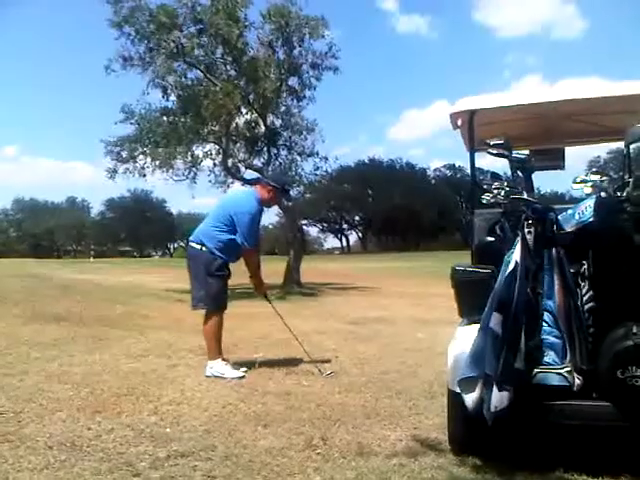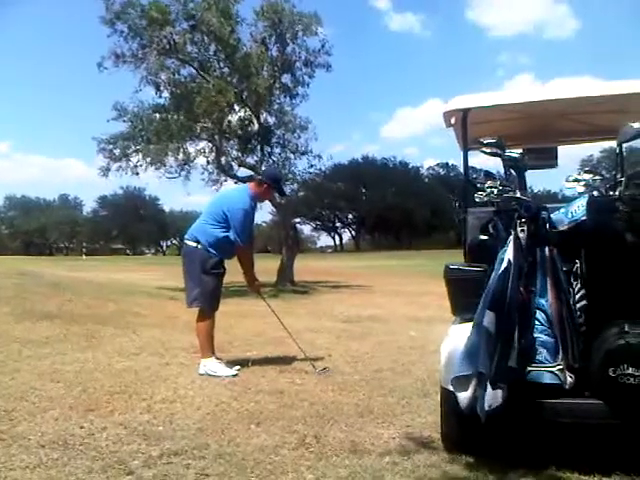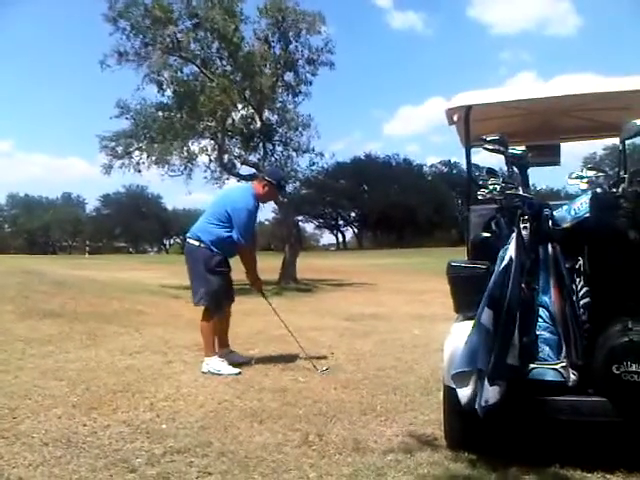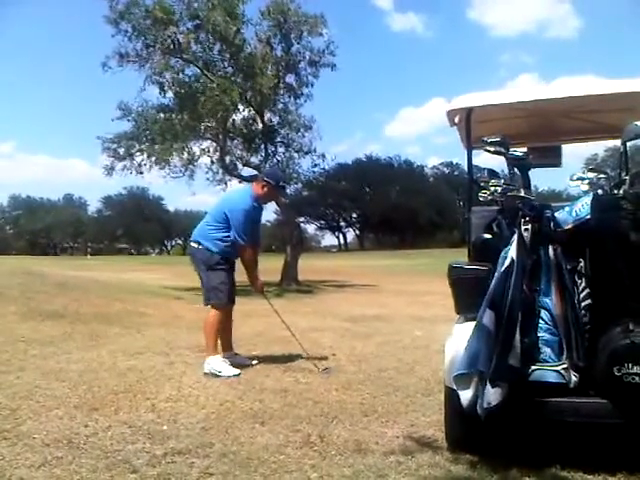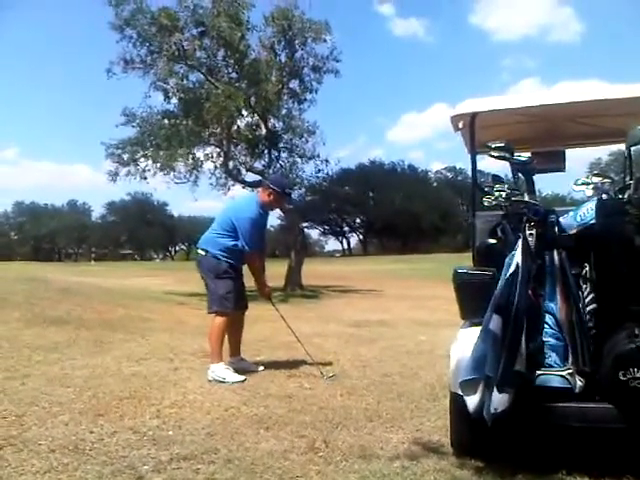
dt=1s
person 1, frame 1
left shoulder: (247, 196)
right shoulder: (249, 206)
left elbow: (251, 245)
right elbow: (248, 249)
left wrist: (256, 277)
right wrist: (258, 280)
left hip: (212, 253)
right hip: (206, 253)
left knee: (218, 309)
right knee: (213, 309)
left ankle: (217, 359)
right ankle: (214, 363)
person 1, frame 2
left shoulder: (244, 196)
right shoulder: (241, 203)
left elbow: (246, 241)
right elbow: (240, 245)
left wrist: (250, 274)
right wrist: (250, 277)
left hip: (208, 252)
right hip: (201, 251)
left knee: (210, 307)
right knee: (206, 307)
left ankle: (210, 357)
right ankle: (207, 361)
person 1, frame 3
left shoulder: (248, 196)
right shoulder: (244, 202)
left elbow: (249, 240)
right elbow: (243, 245)
left wrist: (253, 272)
right wrist: (253, 276)
left hip: (213, 251)
right hip: (203, 249)
left knee: (225, 302)
right knee: (212, 305)
left ankle: (224, 351)
right ankle: (210, 359)
person 1, frame 4
left shoulder: (254, 203)
right shoulder: (243, 203)
left elbow: (253, 242)
right elbow: (243, 246)
left wrist: (255, 273)
right wrist: (254, 278)
left hip: (221, 253)
right hip: (207, 250)
left knee: (226, 304)
right knee: (218, 303)
left ankle: (228, 354)
right ankle: (212, 359)
person 1, frame 5
left shoulder: (259, 208)
right shoulder: (249, 211)
left elbow: (259, 248)
right elbow: (250, 254)
left wrist: (262, 279)
right wrist: (261, 284)
left hip: (228, 260)
right hip: (215, 258)
left knee: (238, 310)
right knee: (223, 310)
left ankle: (235, 359)
right ankle: (216, 366)
